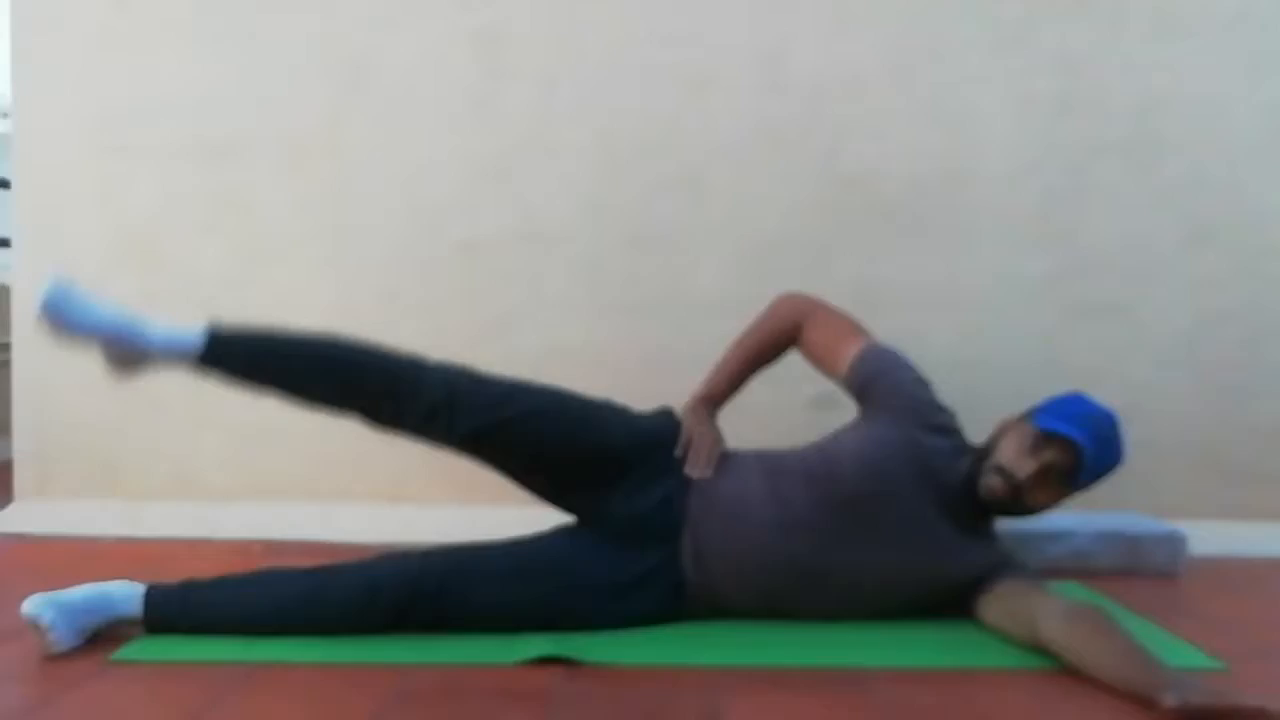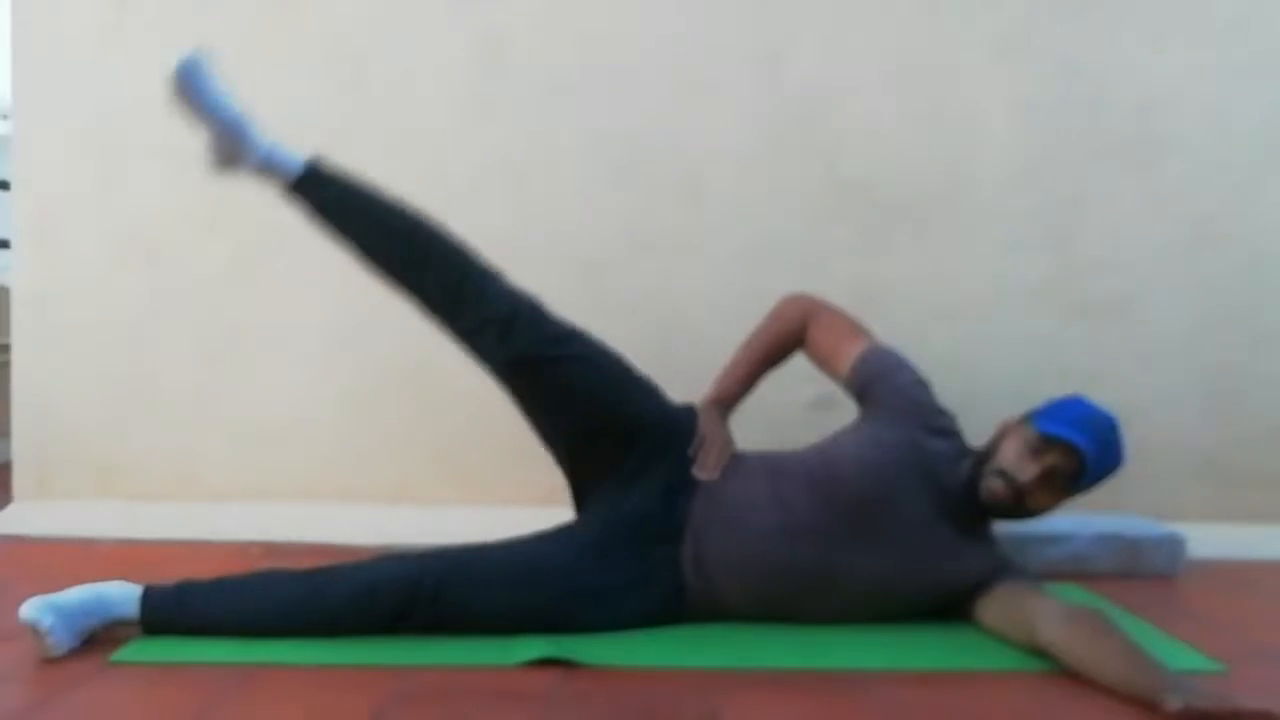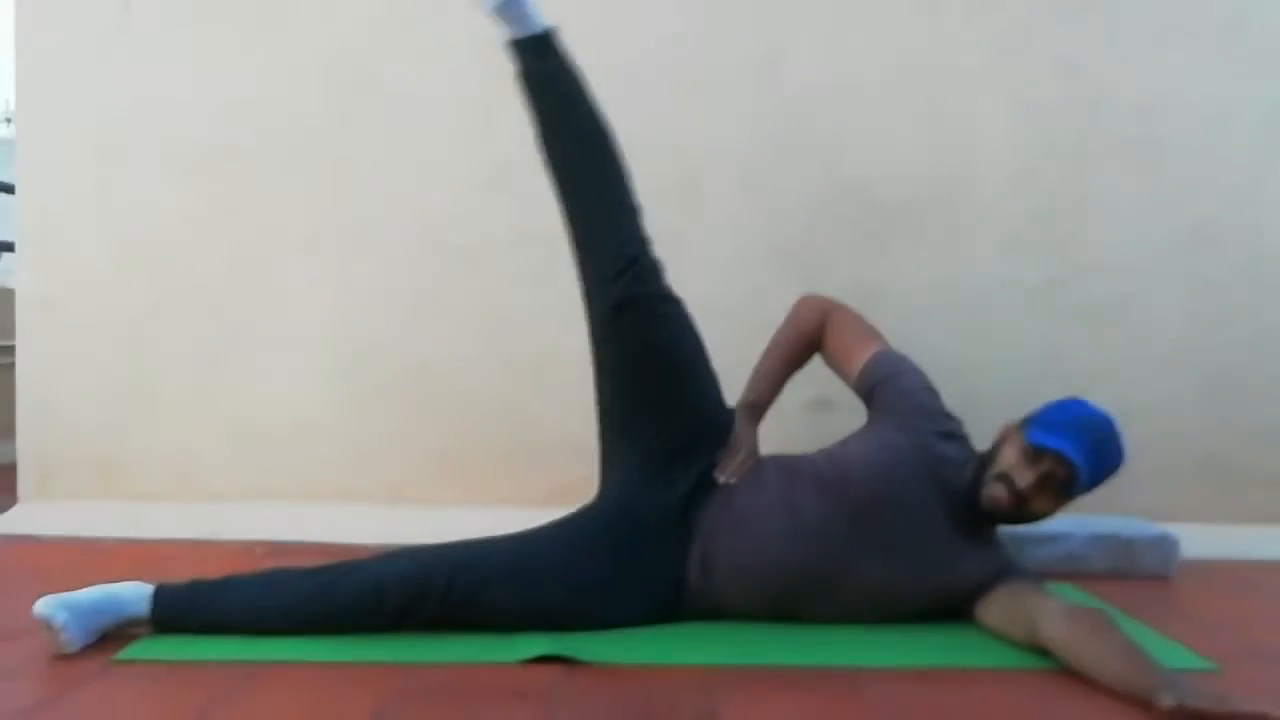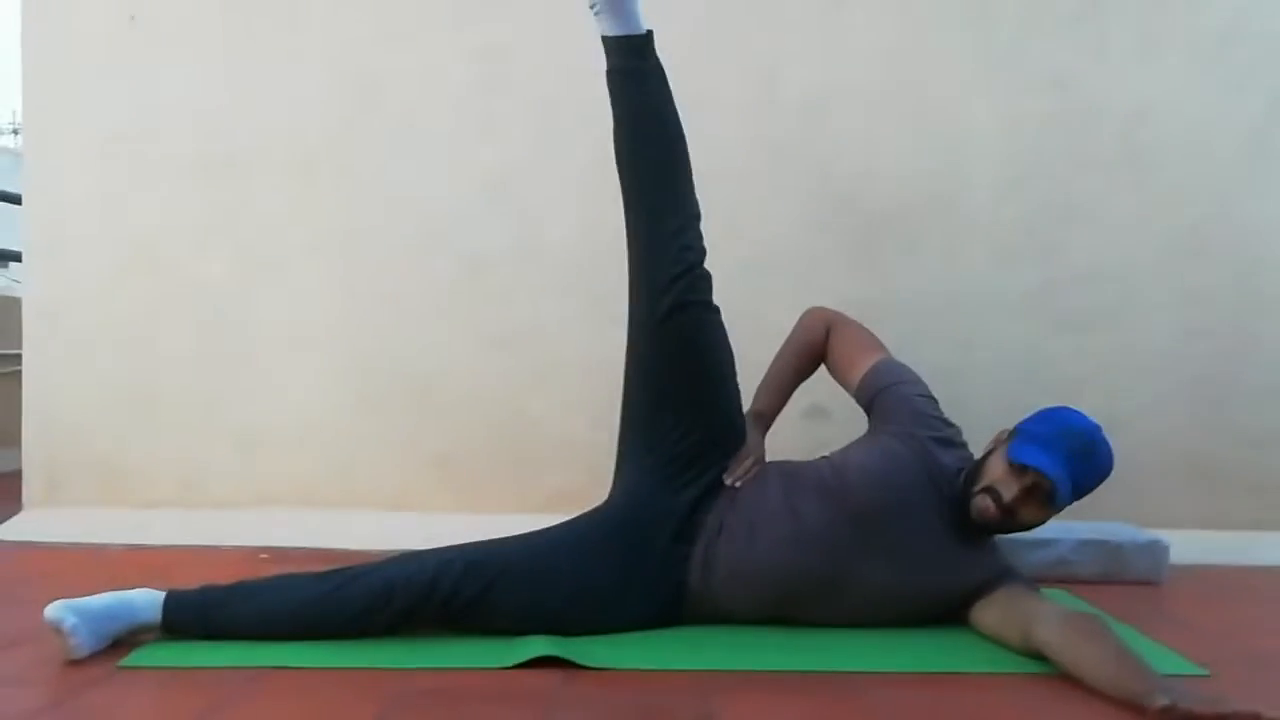
dt=0.2s
person 1, frame 1
left shoulder: (972, 563)
right shoulder: (921, 417)
right elbow: (800, 310)
right wrist: (706, 402)
left hip: (655, 582)
right hip: (651, 474)
left knee: (414, 589)
right knee: (444, 402)
left ankle: (132, 604)
right ankle: (174, 339)
person 1, frame 2
left shoulder: (972, 568)
right shoulder: (924, 424)
right elbow: (805, 312)
right wrist: (718, 408)
left hip: (654, 586)
right hip: (663, 478)
left knee: (413, 592)
right knee: (500, 317)
left ankle: (133, 604)
right ankle: (270, 157)
person 1, frame 3
left shoulder: (978, 569)
right shoulder: (929, 431)
right elbow: (822, 312)
right wrist: (747, 416)
left hip: (652, 583)
right hip: (677, 483)
left knee: (424, 586)
right knee: (628, 280)
left ankle: (144, 603)
person 1, frame 4
left shoulder: (984, 572)
right shoulder: (934, 442)
right elbow: (823, 323)
right wrist: (759, 429)
left hip: (663, 584)
right hip: (689, 486)
left knee: (444, 587)
right knee: (672, 280)
left ankle: (154, 607)
